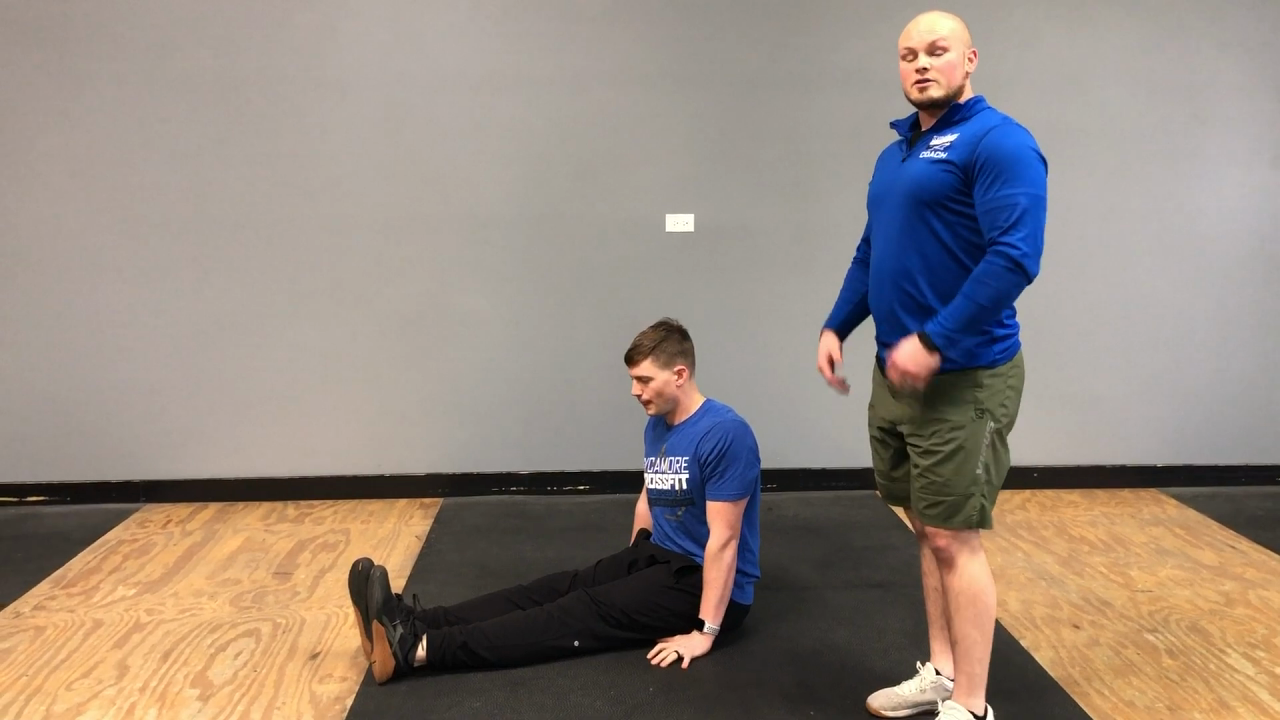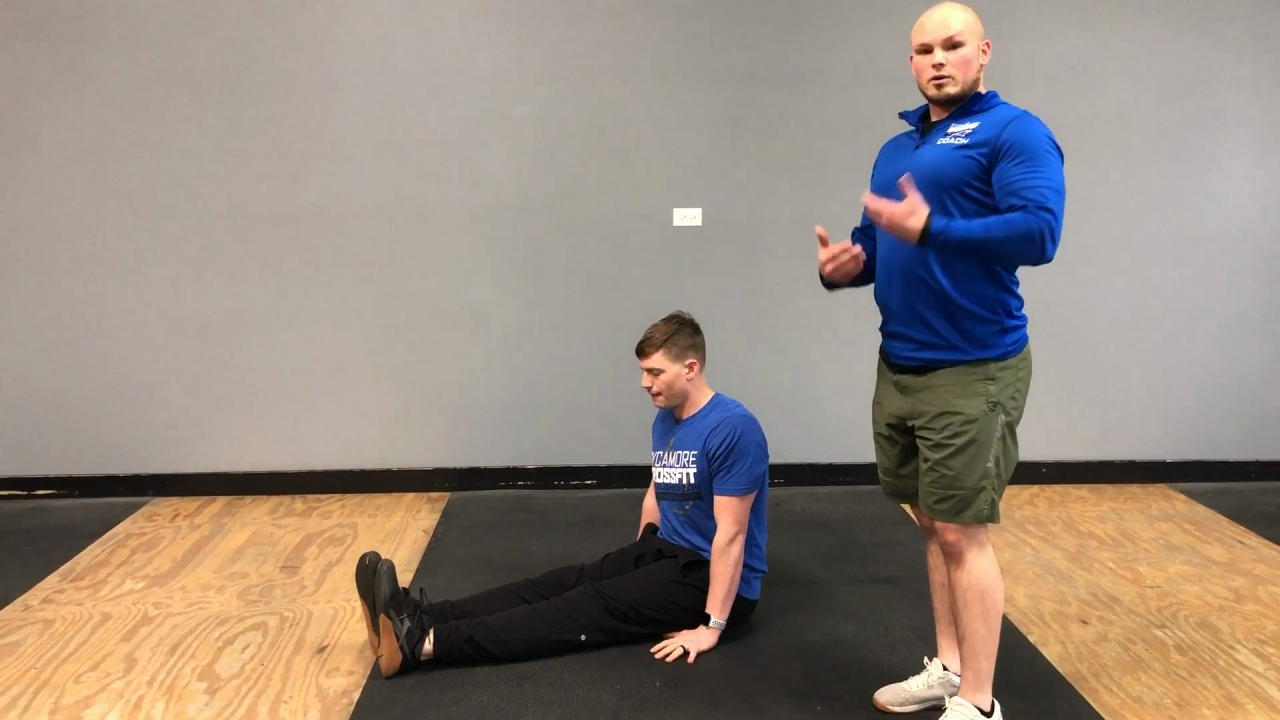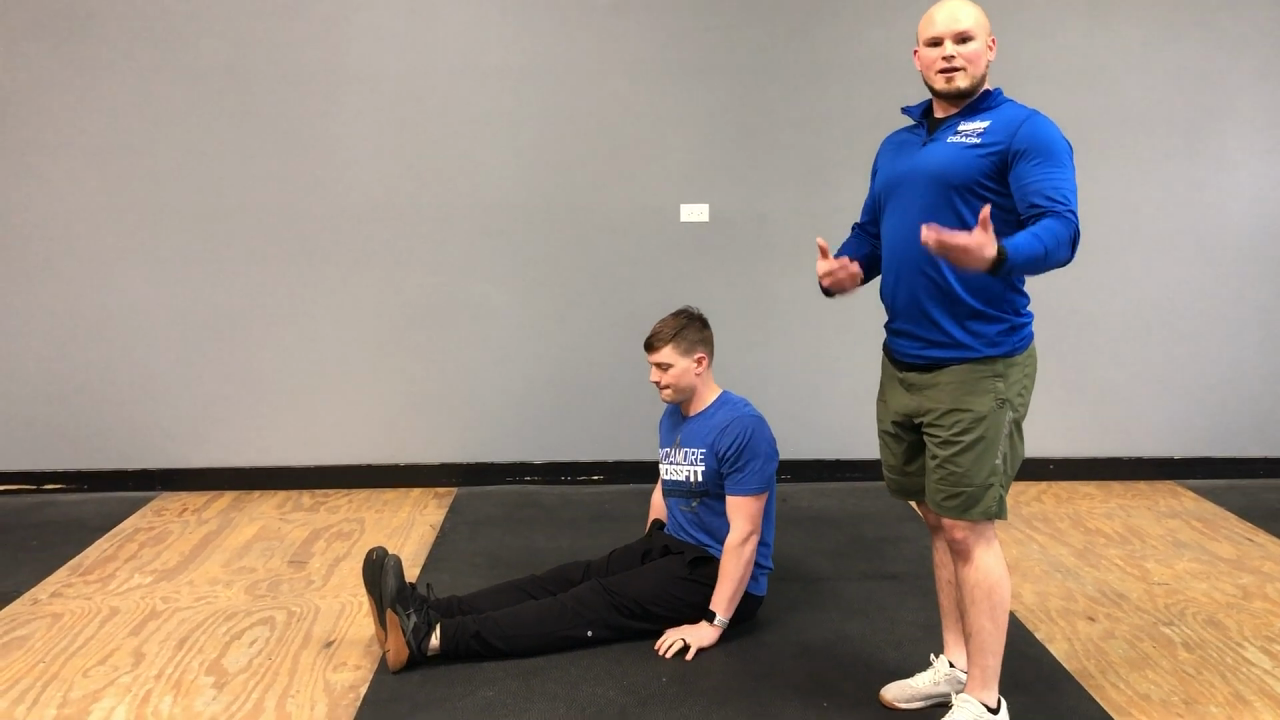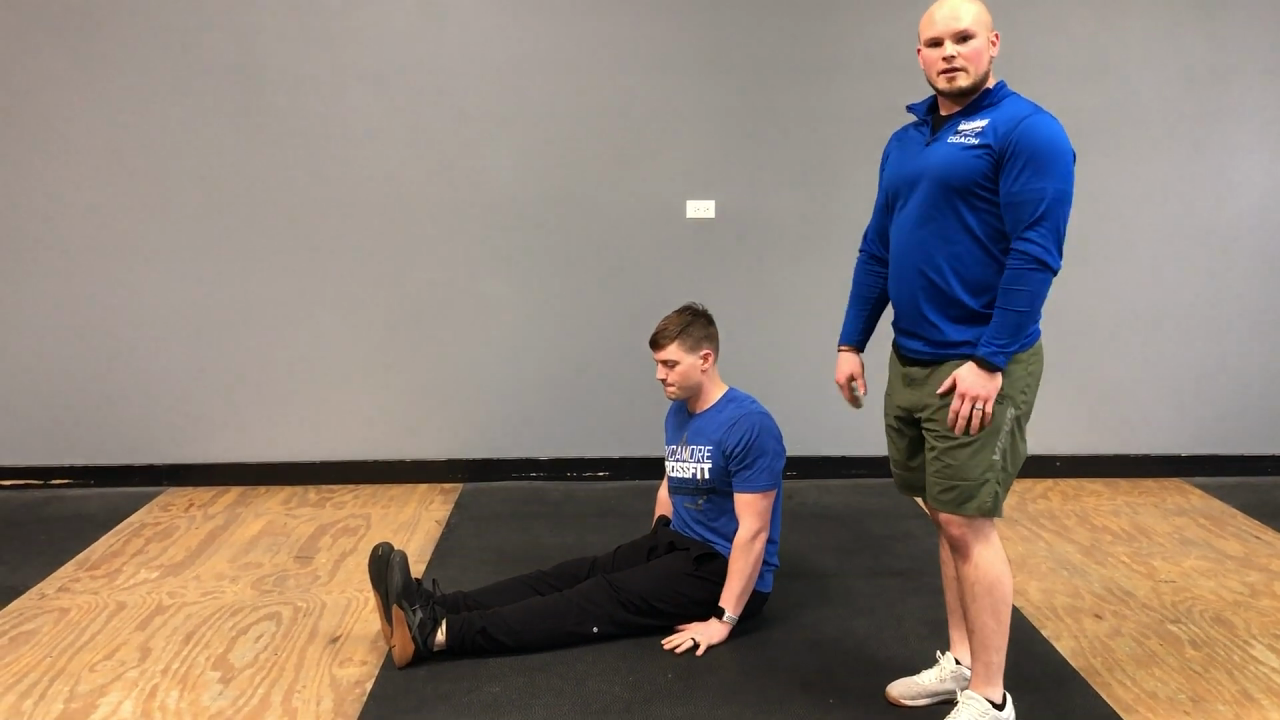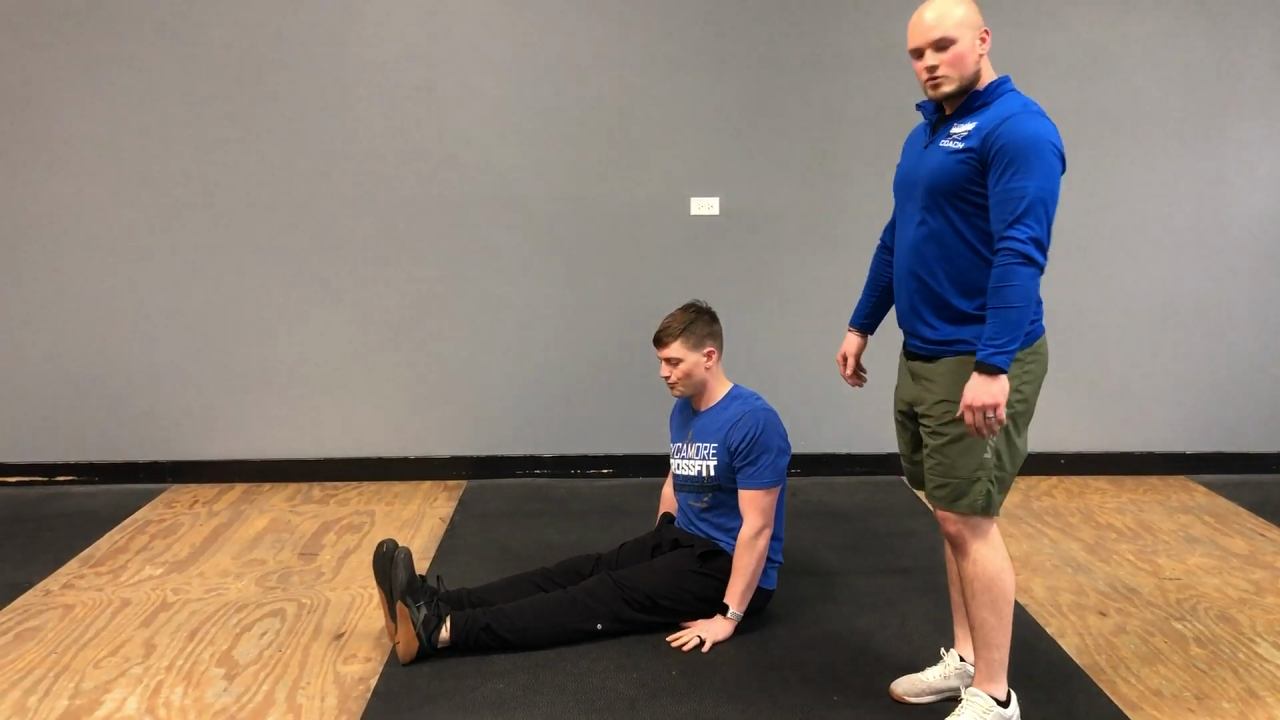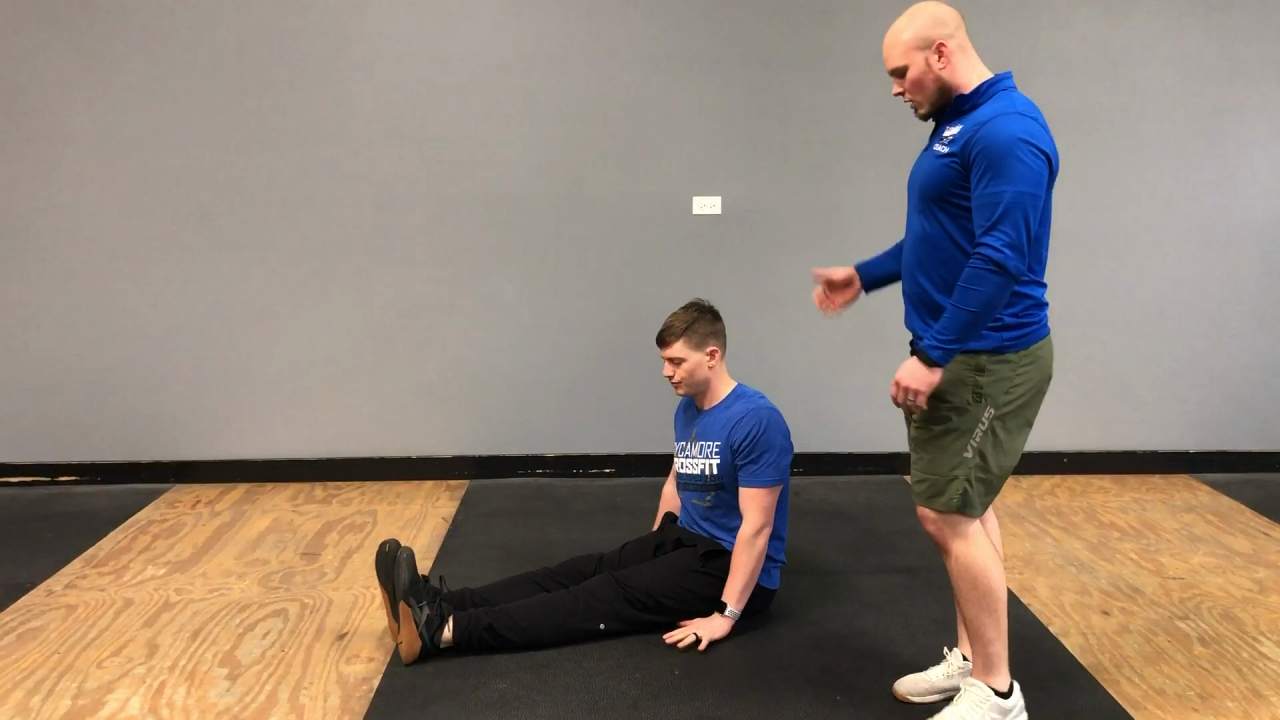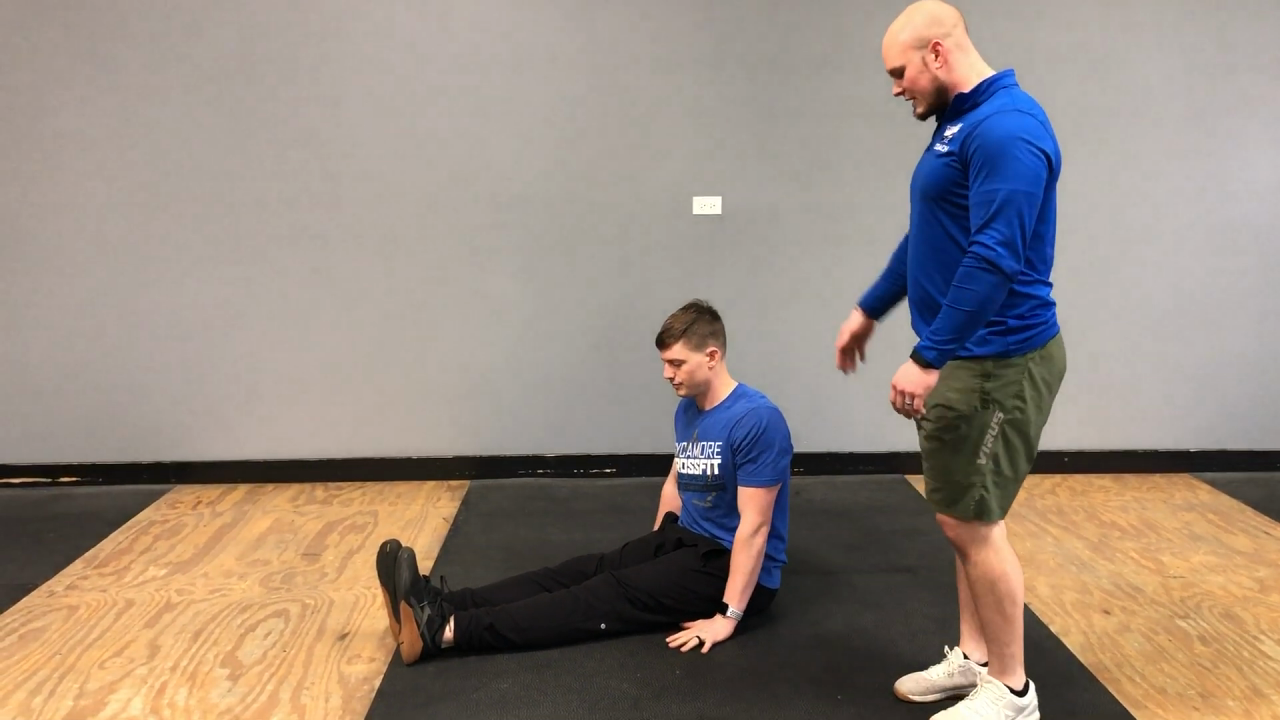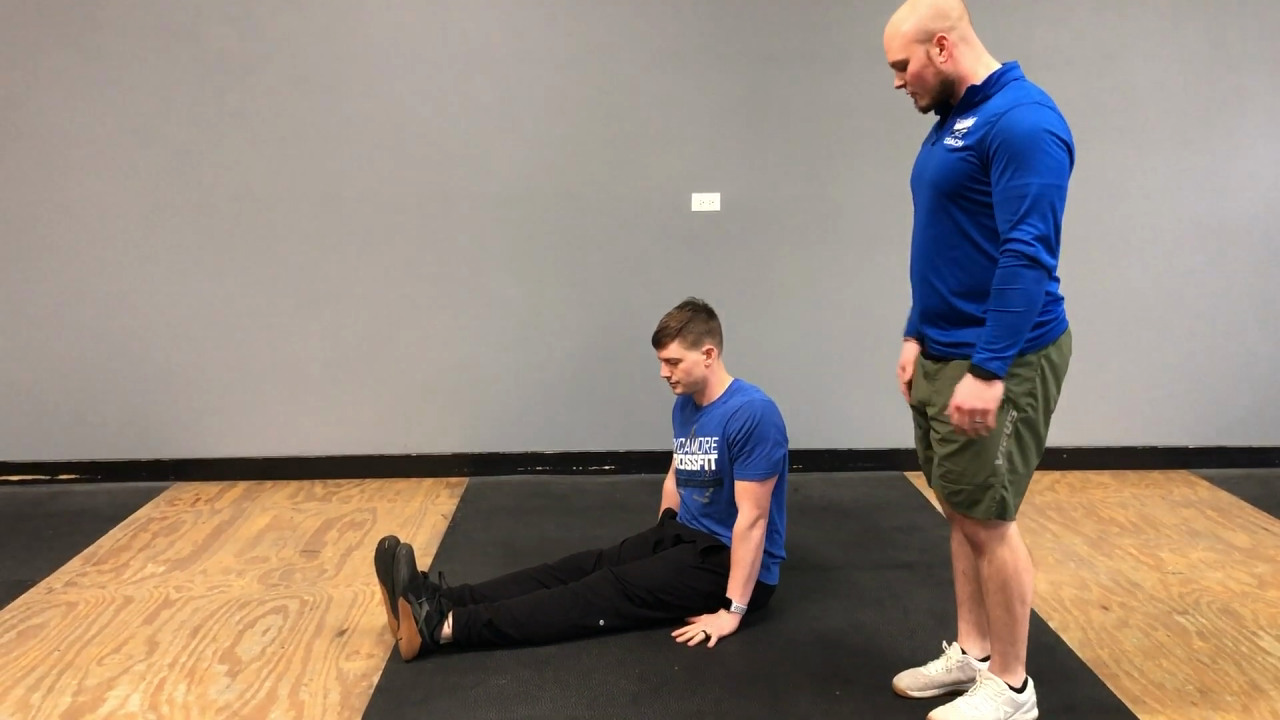
dt=0.3s
person 1, frame 1
left shoulder: (999, 142)
right shoulder: (896, 153)
left elbow: (1015, 257)
right elbow: (870, 255)
left wrist: (936, 343)
right wrist: (836, 327)
left hip: (962, 376)
right hip: (898, 372)
left knee: (952, 537)
right knee: (929, 530)
person 1, frame 2
left shoulder: (1014, 132)
right shoulder: (897, 149)
left elbow: (1038, 231)
right elbow: (876, 241)
left wrist: (930, 229)
right wrist: (842, 265)
left hip: (972, 371)
right hip: (899, 366)
left knee: (962, 533)
right knee: (932, 525)
person 1, frame 3
left shoulder: (1024, 132)
right shoulder: (896, 146)
left elbow: (1059, 232)
right elbow: (872, 235)
left wrist: (995, 257)
right wrist: (841, 269)
left hip: (979, 367)
right hip: (902, 364)
left knee: (969, 530)
right knee: (937, 521)
person 1, frame 4
left shoulder: (1026, 131)
right shoulder: (904, 141)
left elbow: (1036, 256)
right elbow: (876, 248)
left wrist: (988, 361)
right wrist: (851, 343)
left hip: (977, 366)
right hip: (911, 361)
left knee: (968, 525)
right knee: (944, 519)
person 1, frame 5
left shoulder: (1018, 129)
right shoulder: (924, 134)
left elbow: (1020, 254)
right elbow: (895, 242)
left wrist: (992, 365)
right wrist: (860, 325)
left hip: (980, 365)
right hip: (921, 357)
left knee: (968, 522)
right knee: (952, 516)
right ankle: (965, 659)
person 1, frame 6
left shoulder: (1007, 130)
right shoulder: (956, 126)
left elbow: (999, 260)
left wrist: (931, 356)
right wrist: (865, 276)
left hip: (989, 361)
right hip: (959, 355)
left knee: (947, 516)
right knee: (963, 510)
right ankle: (970, 657)
person 1, frame 7
left shoulder: (1006, 129)
right shoulder: (960, 125)
left elbow: (994, 260)
right elbow: (927, 239)
left wrist: (928, 357)
right wrist: (868, 311)
left hip: (999, 362)
right hip: (965, 358)
left knee: (970, 522)
right knee: (968, 516)
right ankle: (974, 657)
person 1, frame 8
left shoulder: (1023, 122)
right shoulder: (951, 120)
left elbow: (1027, 256)
left wrist: (988, 370)
right wrist: (916, 338)
left hip: (996, 365)
right hip: (945, 355)
left knee: (987, 520)
right knee: (959, 510)
right ankle: (971, 652)
person 2, frame 1
left shoulder: (724, 434)
right shoulder: (658, 425)
left elbow: (723, 539)
left wrist: (705, 631)
right wrist: (630, 571)
left hip: (709, 584)
right hip: (663, 557)
left knee: (586, 612)
right knee: (560, 587)
left ankle: (417, 649)
right ankle: (416, 625)
person 2, frame 2
left shoulder: (733, 429)
right shoulder: (666, 420)
left elbow: (731, 535)
left wrist: (711, 626)
right wrist: (637, 566)
left hip: (716, 579)
right hip: (669, 551)
left knee: (594, 607)
right knee: (566, 583)
left ankle: (424, 643)
right ankle: (422, 618)
person 2, frame 3
left shoulder: (741, 428)
right shoulder: (673, 416)
left elbow: (744, 534)
left wrist: (714, 622)
right wrist: (644, 561)
left hip: (720, 573)
right hip: (675, 548)
left knee: (599, 602)
right knee: (573, 578)
left ankle: (430, 638)
right ankle: (429, 614)
person 2, frame 4
left shoulder: (748, 425)
right shoulder: (678, 414)
left elbow: (753, 531)
left wrist: (723, 620)
right wrist: (650, 557)
left hip: (725, 568)
right hip: (680, 543)
left knee: (605, 599)
right knee: (577, 574)
left ankle: (438, 634)
right ankle: (435, 609)
person 2, frame 5
left shoulder: (753, 422)
right shoulder: (683, 411)
left elbow: (757, 527)
left wrist: (728, 616)
right wrist: (654, 555)
left hip: (728, 565)
right hip: (685, 540)
left knee: (609, 595)
right knee: (582, 571)
left ankle: (442, 631)
right ankle: (439, 606)
person 2, frame 6
left shoulder: (756, 420)
right shoulder: (688, 408)
left elbow: (757, 526)
left wrist: (726, 614)
right wrist: (652, 554)
left hip: (733, 567)
right hip: (687, 539)
left knee: (611, 594)
right knee: (583, 571)
left ankle: (444, 630)
right ankle: (441, 607)
person 2, frame 7
left shoulder: (756, 420)
right shoulder: (688, 409)
left elbow: (754, 525)
left wrist: (728, 616)
right wrist: (653, 554)
left hip: (734, 566)
right hip: (688, 540)
left knee: (612, 594)
right knee: (587, 570)
left ankle: (447, 631)
right ankle: (443, 608)
person 2, frame 8
left shoulder: (753, 414)
right shoulder: (686, 406)
left elbow: (752, 517)
left wrist: (732, 610)
right wrist: (656, 550)
left hip: (732, 562)
right hip: (688, 536)
left knee: (610, 592)
right knee: (583, 567)
left ankle: (444, 627)
right ankle: (441, 603)
